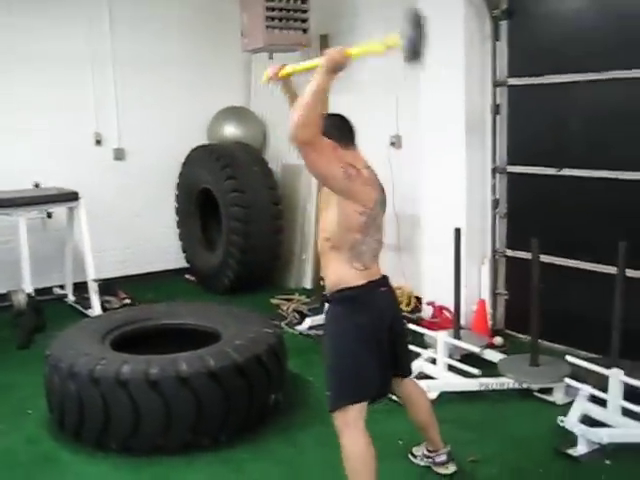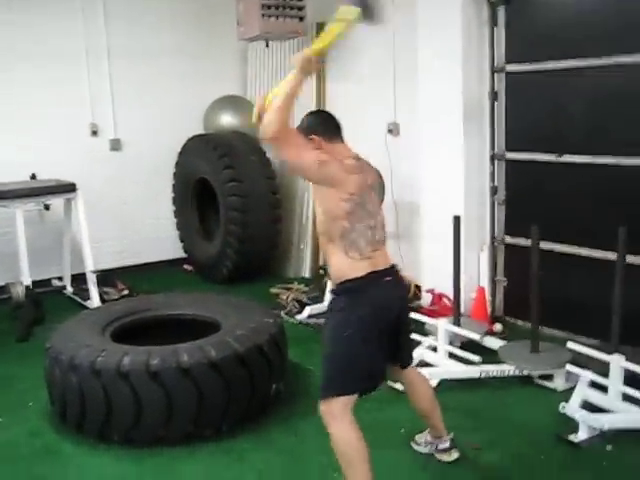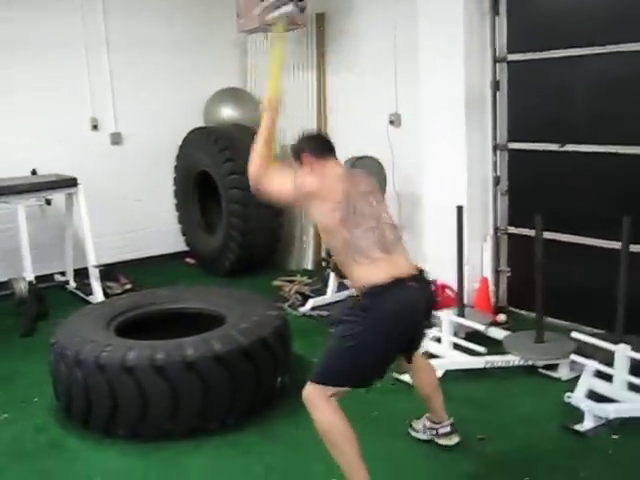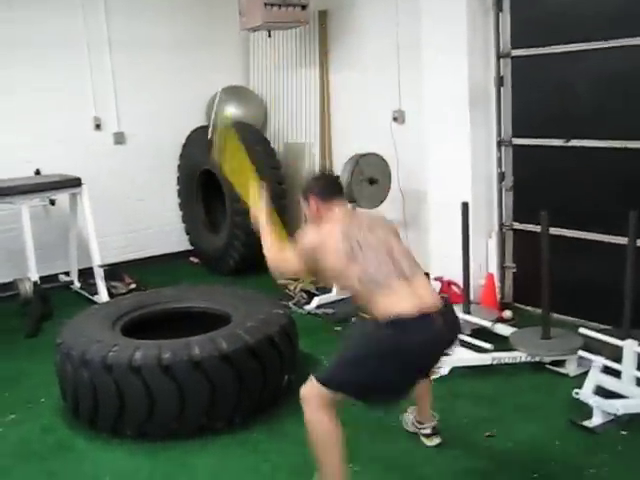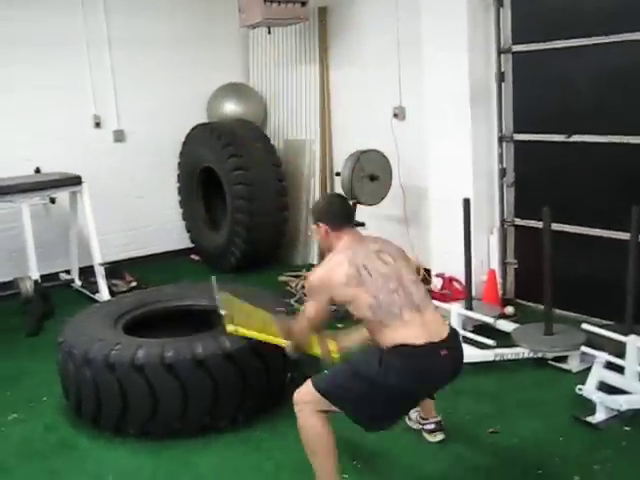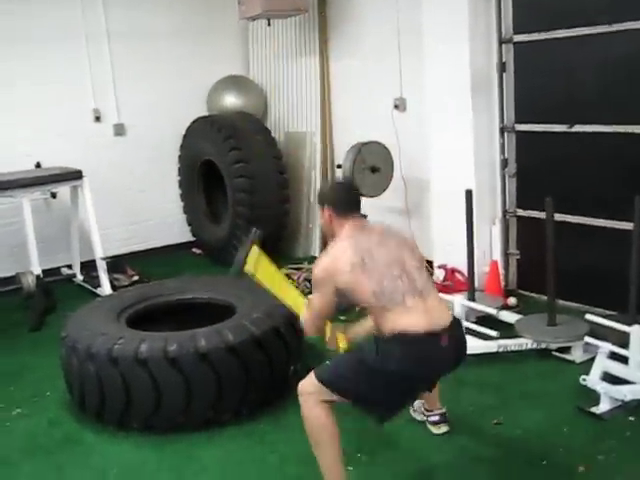
dt=0.1s
person 1, frame 1
left shoulder: (354, 181)
right shoulder: (360, 172)
left elbow: (302, 134)
right elbow: (312, 127)
left wrist: (325, 71)
right wrist: (286, 86)
left hip: (352, 306)
right hip: (380, 296)
left knee: (349, 419)
right knee: (402, 378)
person 1, frame 2
left shoulder: (334, 170)
right shoulder: (365, 169)
left elbow: (273, 134)
left wrist: (297, 75)
right wrist: (272, 108)
left hip: (358, 299)
right hip: (390, 284)
left knee: (336, 408)
right knee: (403, 366)
right ankle: (441, 440)
person 1, frame 3
left shoulder: (317, 185)
right shoulder: (363, 180)
left elbow: (258, 179)
left wrist: (267, 120)
left hip: (380, 303)
right hip: (417, 289)
left knee: (317, 394)
right knee: (411, 350)
right ankle: (441, 425)
person 1, frame 4
left shoulder: (319, 235)
right shoulder: (379, 222)
left elbow: (278, 264)
left wrist: (261, 215)
left hip: (403, 333)
right hip: (442, 324)
left knee: (315, 398)
right ankle: (425, 423)
person 1, frame 5
left shoulder: (327, 274)
right shoulder: (392, 249)
left elbow: (304, 330)
left wrist: (292, 335)
right wrist: (342, 342)
left hip: (411, 365)
right hip: (449, 351)
left knee: (306, 401)
right ankle: (429, 420)
person 1, frame 6
left shoulder: (332, 261)
right shoulder: (396, 238)
left elbow: (312, 327)
right wrist: (351, 334)
left hip: (411, 351)
right hip: (453, 338)
left knee: (312, 393)
right ankle: (434, 412)
